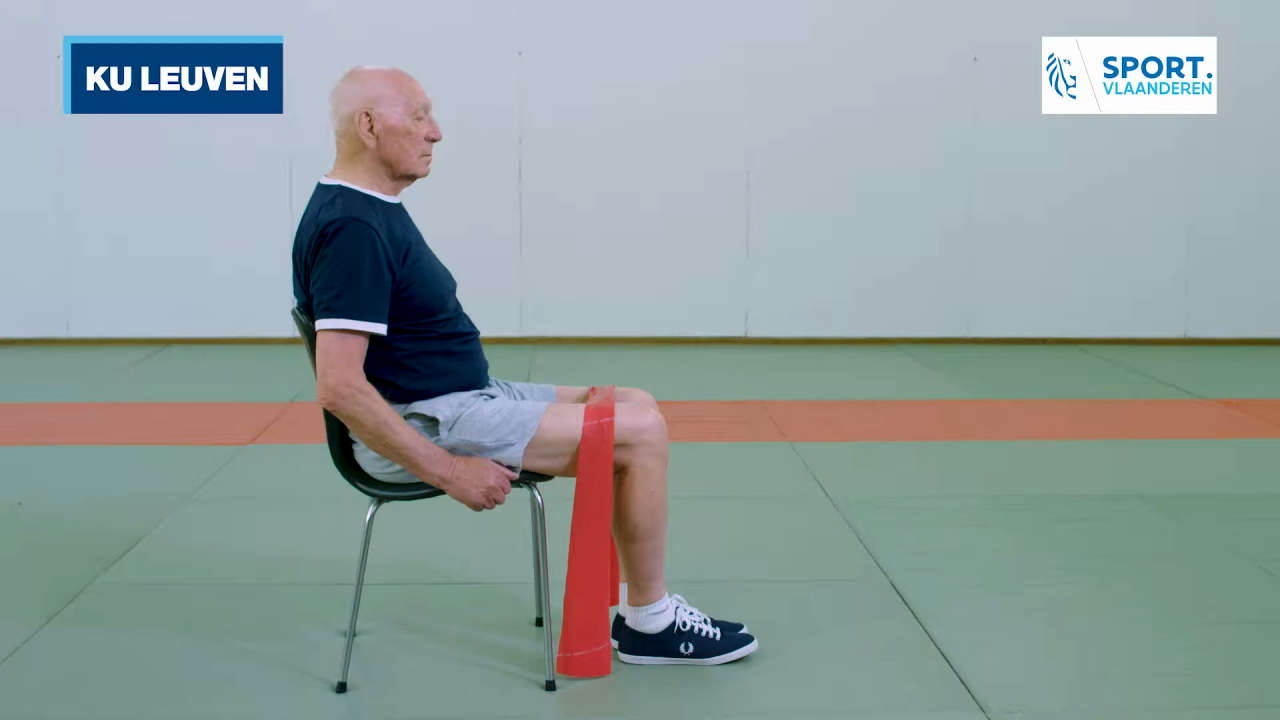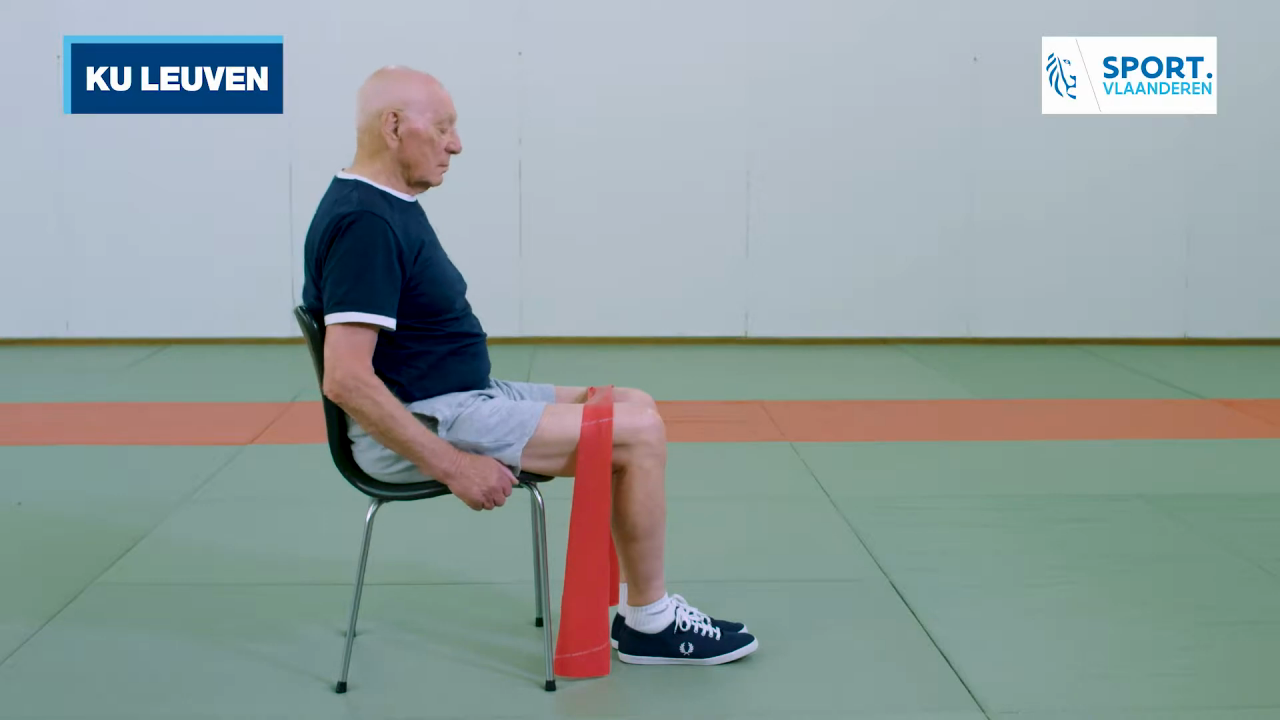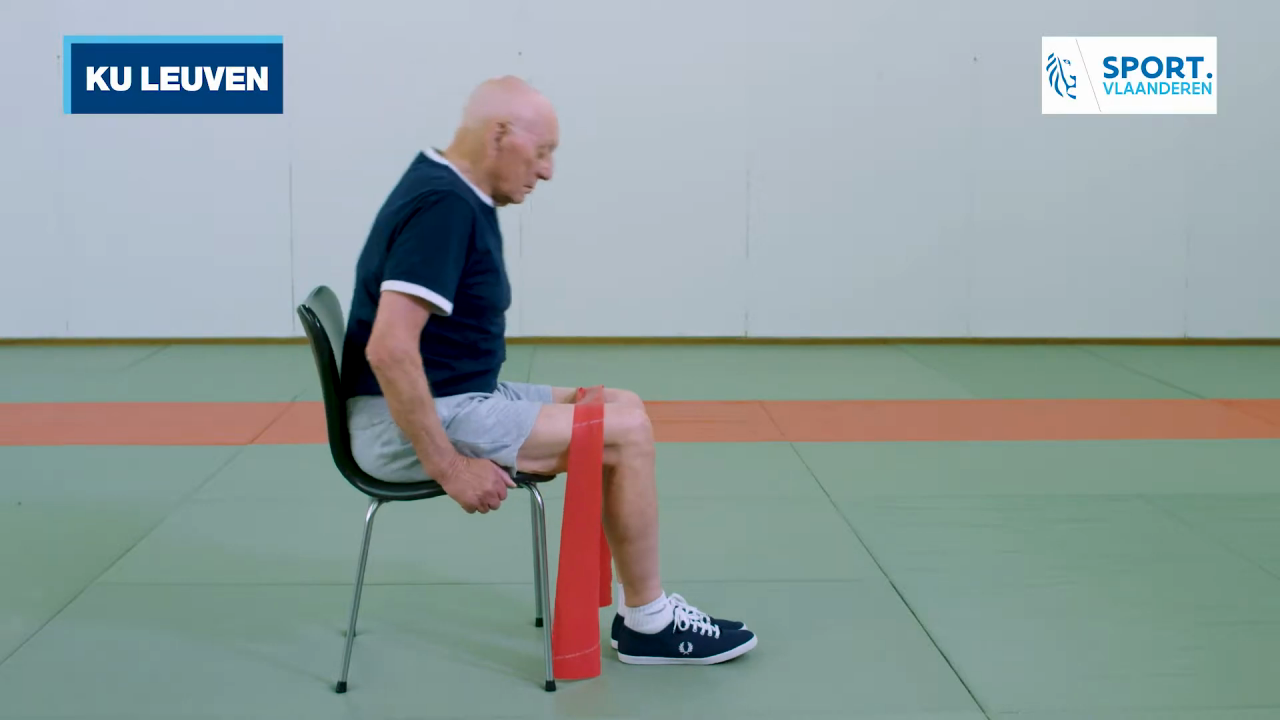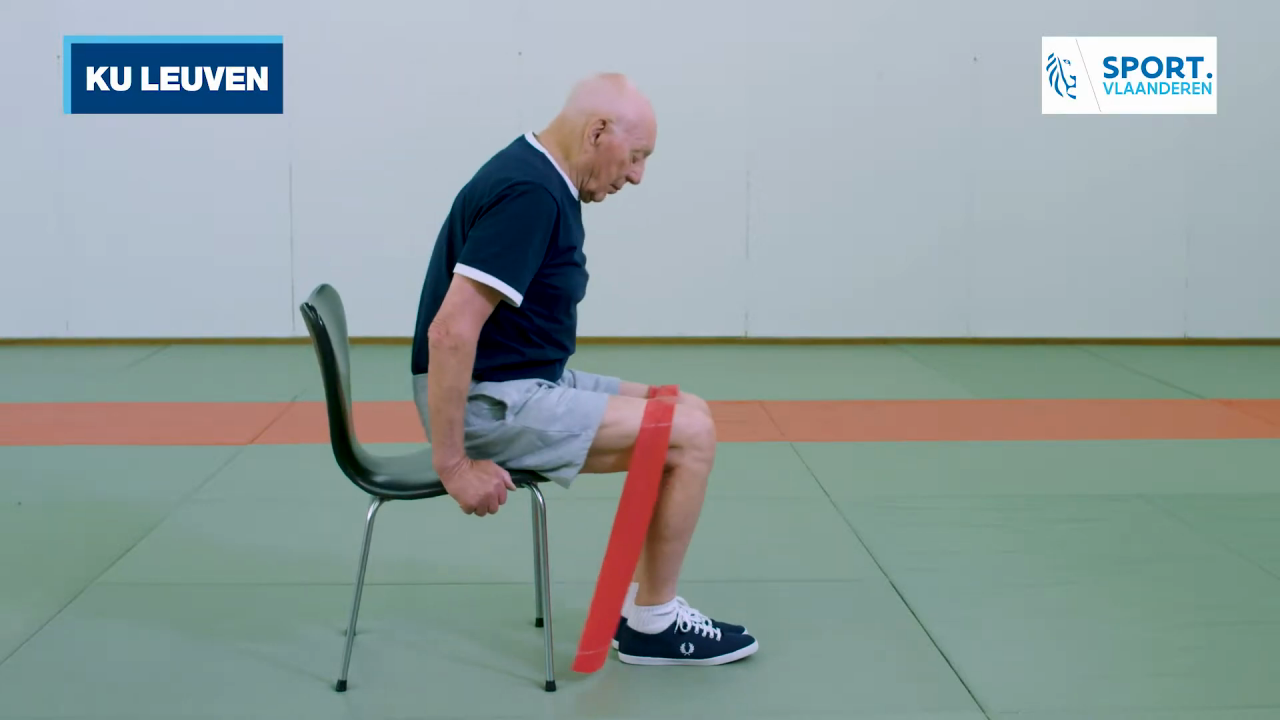
dt=0.5s
person 1, frame 1
left shoulder: (372, 208)
right shoulder: (350, 227)
right elbow: (339, 387)
right wrist: (447, 472)
left hip: (466, 399)
right hip: (428, 426)
left knee: (635, 407)
right knee: (641, 433)
left ankle: (642, 607)
right ankle: (651, 623)
person 1, frame 2
left shoulder: (386, 206)
right shoulder: (365, 222)
right elbow: (346, 378)
right wrist: (450, 466)
left hip: (463, 398)
right hip: (427, 424)
left knee: (634, 408)
right knee: (638, 434)
left ankle: (645, 607)
right ankle: (650, 623)
person 1, frame 3
left shoulder: (455, 193)
right shoulder: (445, 206)
right elbow: (390, 348)
right wrist: (447, 466)
left hip: (458, 399)
right hip: (412, 424)
left knee: (624, 408)
right knee: (625, 434)
left ankle: (644, 608)
right ankle: (650, 624)
person 1, frame 4
left shoulder: (536, 176)
right shoulder: (530, 194)
right elbow: (452, 332)
right wrist: (453, 465)
left hip: (524, 384)
right hip: (489, 403)
left knee: (688, 412)
right knee: (689, 437)
left ankle: (648, 606)
right ankle: (653, 622)
